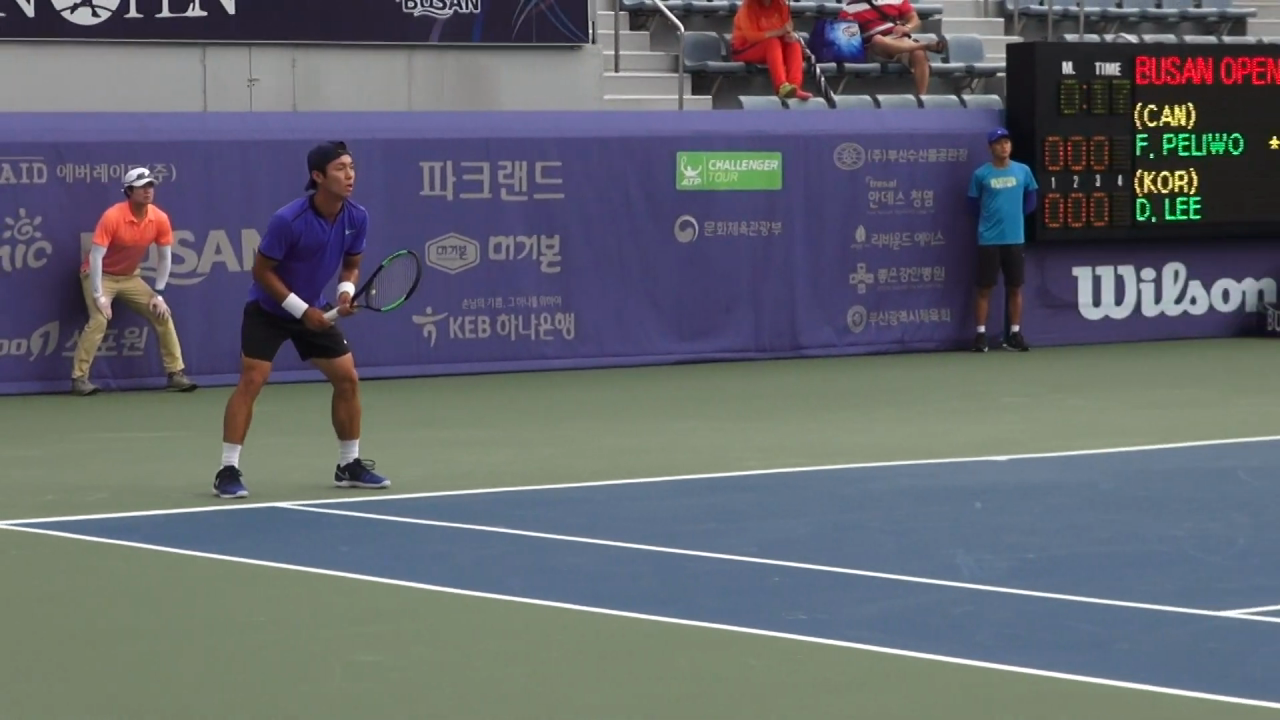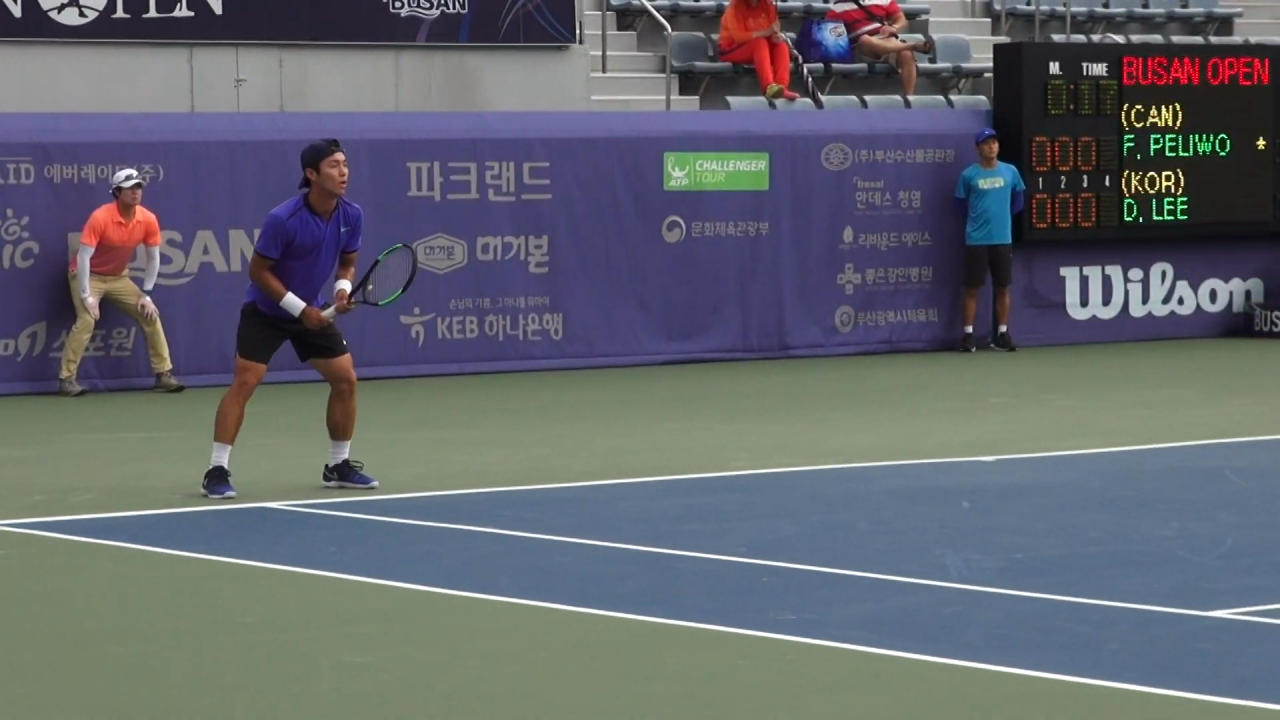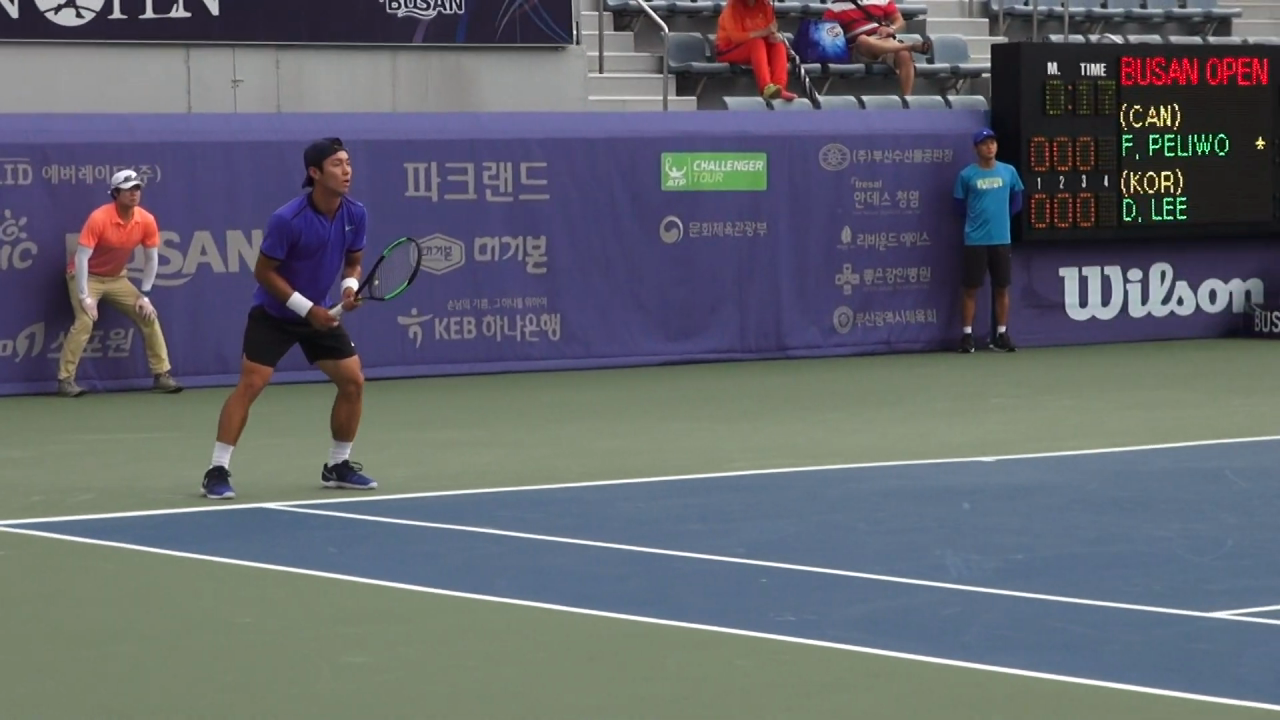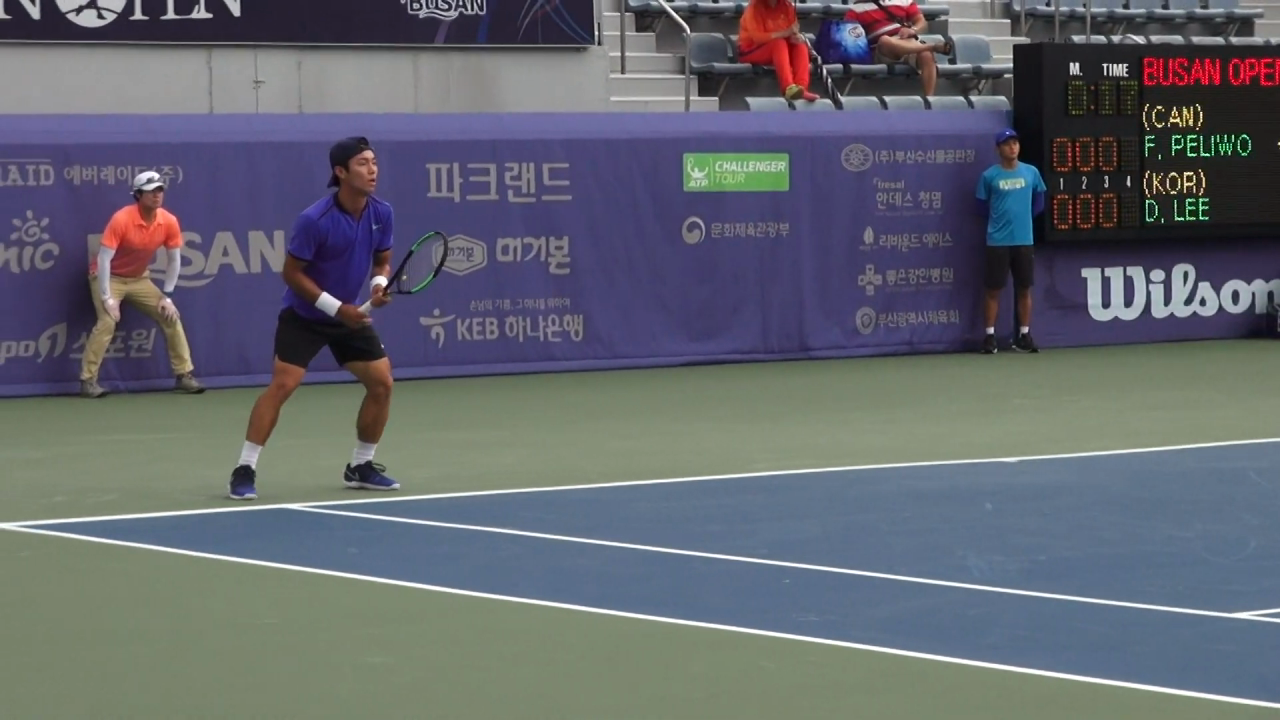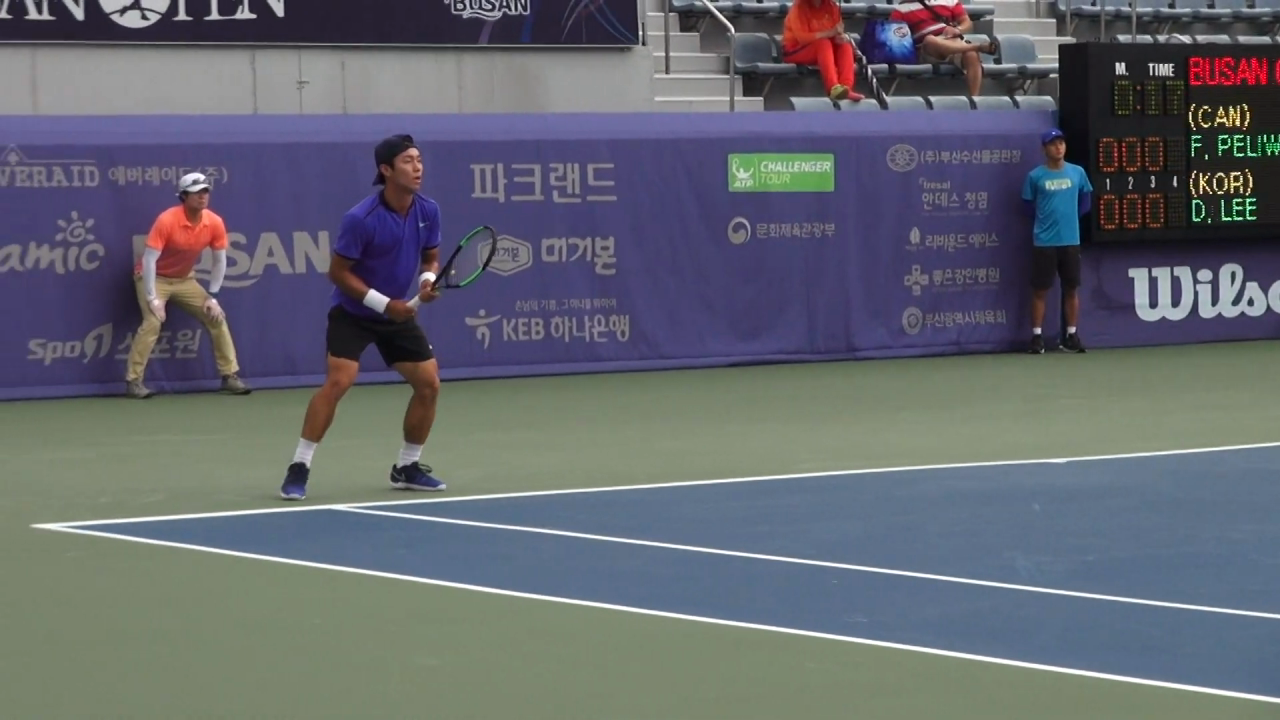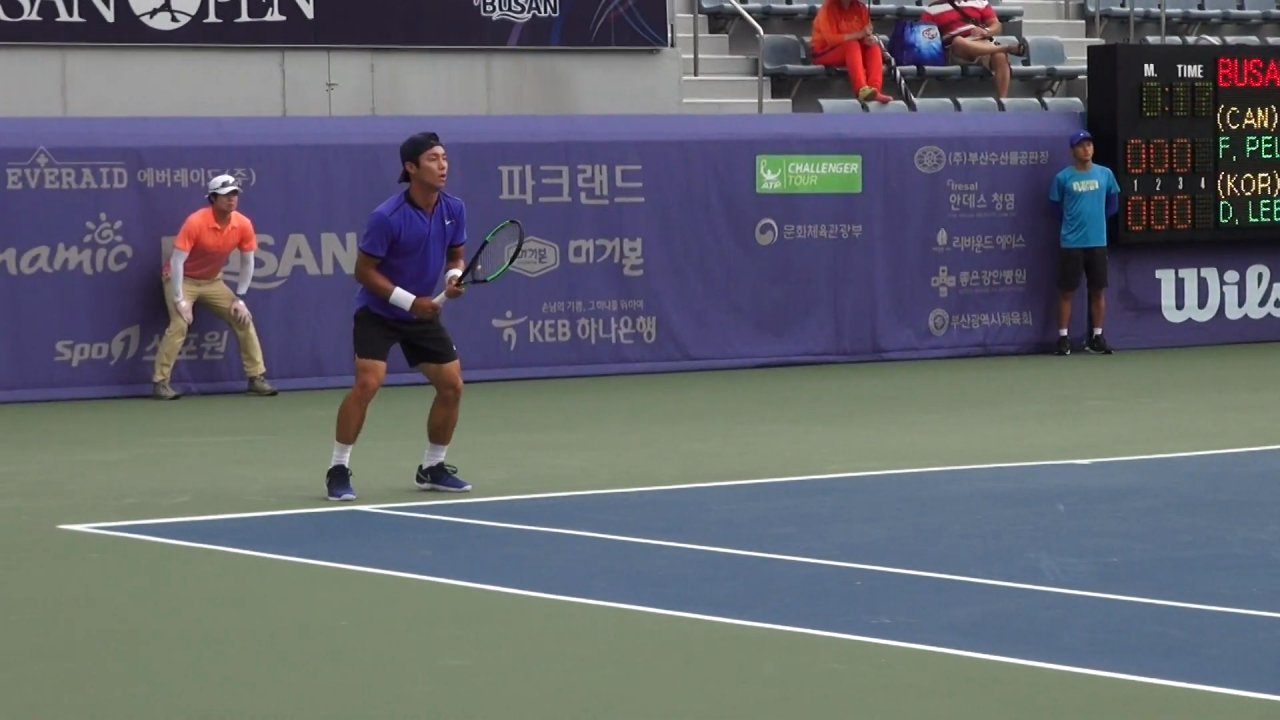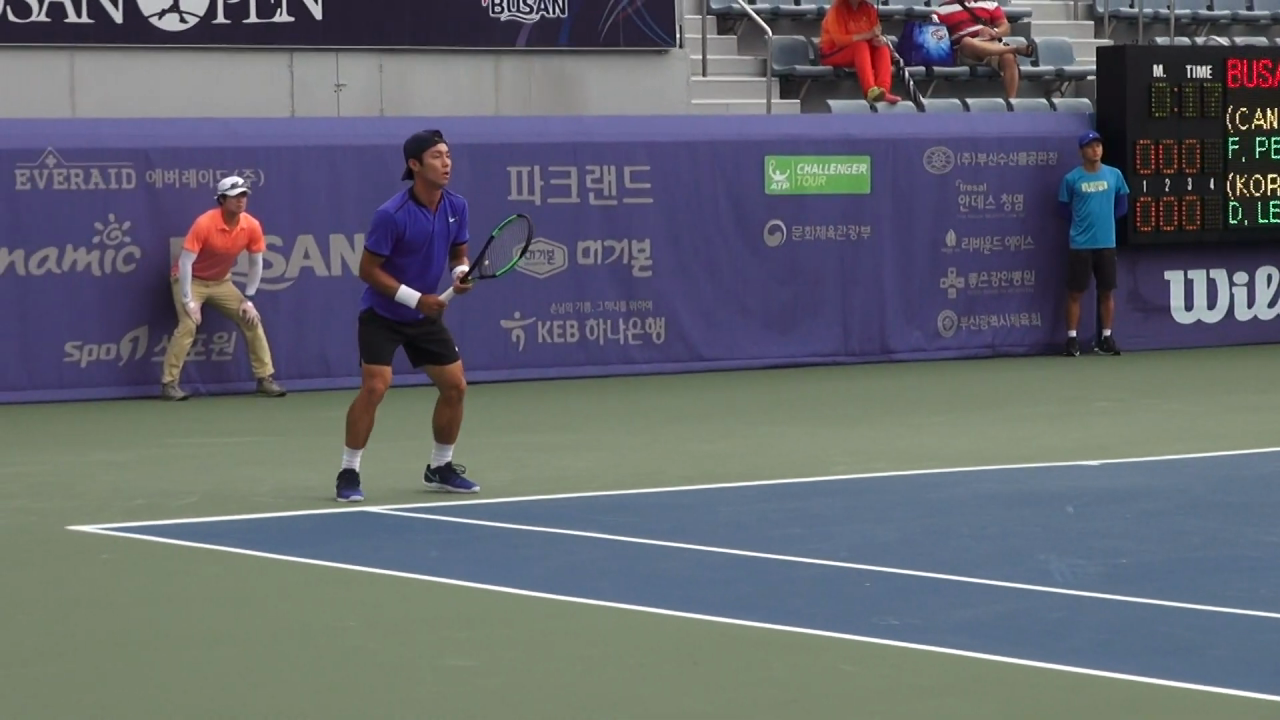
dt=0.1s
person 1, frame 1
left shoulder: (357, 217)
right shoulder: (288, 219)
left elbow: (351, 265)
right elbow: (261, 271)
left wrist: (346, 291)
right wrist: (302, 310)
left hip: (313, 310)
right hip: (267, 308)
left knee: (347, 379)
right knee: (251, 381)
left ankle: (349, 465)
right ankle: (228, 471)
person 1, frame 2
left shoulder: (352, 214)
right shoulder: (282, 219)
left elbow: (347, 262)
right elbow: (258, 271)
left wrist: (343, 288)
right wrist: (300, 308)
left hip: (313, 312)
right hip: (265, 311)
left knee: (346, 380)
right knee: (245, 383)
left ankle: (338, 466)
right ankle: (217, 471)
person 1, frame 3
left shoulder: (356, 214)
right shoulder: (287, 219)
left elbow: (353, 262)
right elbow: (264, 272)
left wrist: (350, 286)
right wrist: (307, 308)
left hip: (320, 312)
right hip: (273, 313)
left knee: (353, 381)
right knee: (251, 385)
left ankle: (337, 466)
right ankle: (217, 471)
person 1, frame 4
left shoulder: (383, 213)
right shoulder: (314, 220)
left elbow: (382, 261)
right elbow: (291, 273)
left wrist: (380, 284)
right wrist: (336, 307)
left hip: (349, 314)
right hip: (304, 314)
left knee: (382, 384)
right knee: (283, 386)
left ankle: (361, 466)
right ankle: (244, 471)
person 1, frame 5
left shoulder: (429, 211)
right shoulder: (360, 218)
left elbow: (431, 258)
right elbow: (338, 272)
left wrist: (428, 280)
right wrist: (384, 304)
left hip: (398, 313)
right hip: (352, 312)
left knee: (429, 385)
right knee: (337, 383)
left ankle: (406, 467)
right ankle: (299, 467)
person 1, frame 6
left shoulder: (454, 209)
right shoulder: (386, 217)
left elbow: (455, 256)
right elbow: (363, 271)
left wrist: (456, 276)
right wrist: (409, 301)
left hip: (422, 313)
right hip: (378, 312)
left knee: (452, 386)
right knee: (367, 384)
left ankle: (432, 468)
right ankle: (338, 469)
person 1, frame 7
left shoulder: (457, 207)
right shoulder: (391, 215)
left elbow: (459, 254)
right elbow: (368, 270)
left wrist: (462, 273)
right wrist: (415, 298)
left hip: (425, 314)
right hip: (381, 314)
left knee: (455, 387)
right knee: (374, 389)
left ankle: (440, 468)
right ankle: (349, 472)
person 2, frame 1
left shoulder: (160, 219)
right shoulder: (112, 216)
left elbow: (165, 257)
right elbow: (95, 256)
left wrist: (158, 294)
right wrist: (99, 296)
left hip: (131, 277)
right hip: (100, 275)
left knee: (162, 315)
right knee: (99, 320)
left ankle: (175, 374)
right ankle: (79, 378)
person 2, frame 2
left shoulder: (148, 220)
right shoulder: (100, 217)
left elbow: (153, 258)
right elbow: (83, 257)
left wrist: (146, 294)
right wrist: (87, 296)
left hip: (119, 277)
right hip: (88, 275)
left knee: (150, 315)
right knee: (86, 320)
left ankle: (163, 373)
right ankle: (66, 379)
person 2, frame 3
left shoulder: (147, 220)
right shoulder: (99, 218)
left elbow: (151, 259)
right elbow: (81, 258)
left wrist: (144, 295)
right wrist: (85, 297)
left hip: (117, 278)
right hip: (86, 276)
left knee: (149, 316)
right knee: (85, 321)
left ankle: (162, 375)
right ankle: (65, 380)
person 2, frame 4
left shoulder: (169, 222)
right shoulder: (121, 219)
left elbow: (174, 260)
right elbow: (103, 259)
left wrist: (167, 296)
right wrist: (107, 298)
left hip: (140, 278)
right hip: (109, 277)
left knee: (171, 316)
right knee: (107, 321)
left ankle: (184, 375)
right ankle: (88, 380)
person 2, frame 5
left shoulder: (215, 223)
right shoulder: (166, 220)
left elbow: (220, 261)
right elbow: (149, 259)
left wrist: (212, 296)
right wrist: (153, 298)
left hip: (185, 279)
right hip: (154, 277)
left knee: (216, 317)
right knee: (152, 321)
left ankle: (230, 376)
right ankle: (133, 381)
person 2, frame 6
left shoulder: (244, 225)
right shoulder: (196, 222)
left elbow: (247, 263)
right elbow: (177, 261)
left wrist: (240, 298)
right wrist: (180, 300)
left hip: (213, 280)
right hip: (182, 279)
left knee: (243, 319)
right knee: (180, 323)
left ankle: (257, 377)
right ankle: (161, 382)
person 2, frame 7
left shoulder: (252, 226)
right shoulder: (204, 223)
left elbow: (256, 264)
right elbow: (185, 262)
left wrist: (248, 299)
right wrist: (188, 301)
left hip: (221, 281)
right hip: (190, 279)
left knee: (252, 320)
right knee: (188, 324)
left ankle: (265, 379)
right ankle: (169, 383)
person 3, frame 1
left shoulder: (1023, 171)
right shoulder: (981, 174)
left elbow: (1030, 201)
right elbow: (974, 203)
left wrist: (1013, 215)
right wrist: (992, 218)
left hip: (1015, 238)
right hip: (989, 239)
left knee: (1015, 287)
right knee: (984, 288)
left ankle: (1014, 334)
right ankle: (980, 334)
person 3, frame 2
left shoulder: (1011, 172)
right shoulder: (968, 175)
left elbow: (1018, 201)
right elbow: (962, 204)
left wrist: (1001, 216)
right wrist: (979, 218)
left hip: (1002, 239)
right hip: (976, 240)
left knee: (1002, 288)
right knee: (972, 288)
left ankle: (1002, 333)
right ankle: (968, 334)
person 3, frame 3
left shoulder: (1009, 171)
right shoulder: (966, 175)
left elbow: (1016, 201)
right elbow: (960, 205)
left wrist: (999, 216)
right wrist: (978, 218)
left hip: (1001, 239)
right hip: (975, 240)
left knee: (1002, 288)
right knee: (970, 289)
left ankle: (1001, 334)
right ankle: (967, 335)
person 3, frame 4
left shoulder: (1031, 172)
right shoulder: (989, 175)
left elbow: (1039, 202)
right elbow: (983, 205)
left wrist: (1022, 217)
right wrist: (1000, 219)
left hip: (1024, 240)
right hip: (997, 241)
left knee: (1024, 289)
right knee: (993, 290)
left ankle: (1024, 335)
right ankle: (990, 336)
person 3, frame 5
left shoulder: (1078, 172)
right shoulder: (1035, 176)
left elbow: (1085, 202)
right elbow: (1029, 205)
left wrist: (1068, 217)
right wrist: (1047, 219)
left hip: (1071, 240)
right hip: (1044, 242)
left knee: (1071, 289)
right knee: (1040, 290)
left ankle: (1071, 335)
right ankle: (1037, 336)
person 3, frame 6
left shoulder: (1105, 174)
right shoulder: (1062, 177)
left elbow: (1113, 204)
right elbow: (1057, 207)
left wrist: (1096, 219)
right wrist: (1074, 221)
left hip: (1098, 242)
right hip: (1071, 243)
left knee: (1097, 291)
right knee: (1066, 292)
left ankle: (1097, 336)
right ankle: (1063, 337)
person 3, frame 7
left shoulder: (1114, 175)
right shoulder: (1071, 178)
left elbow: (1122, 205)
right elbow: (1065, 208)
left wrist: (1104, 220)
right wrist: (1083, 222)
left hip: (1107, 243)
right hip: (1080, 244)
left knee: (1106, 292)
right knee: (1075, 293)
left ankle: (1106, 337)
right ankle: (1072, 338)
